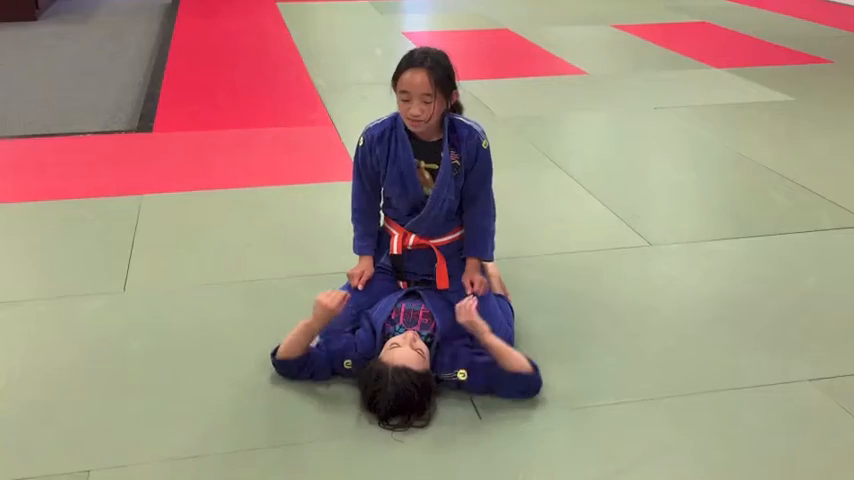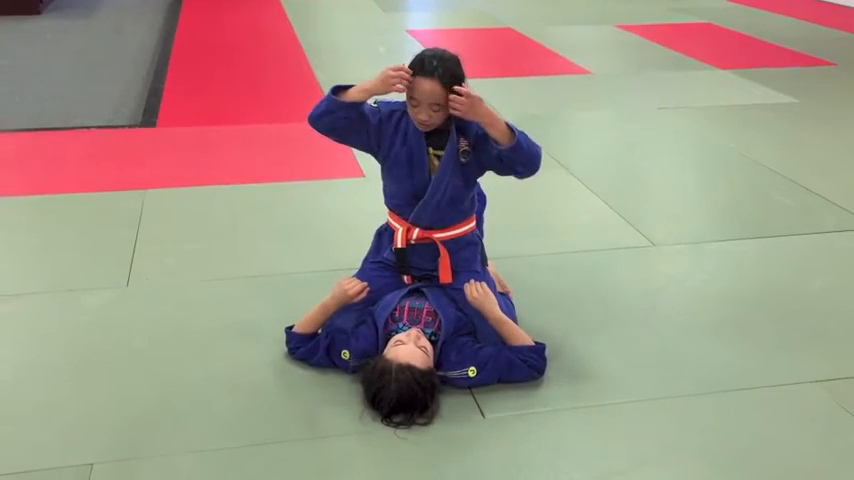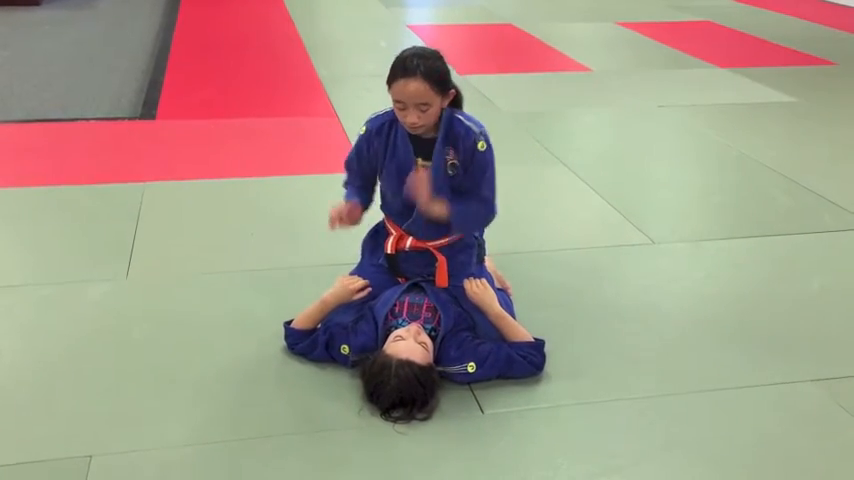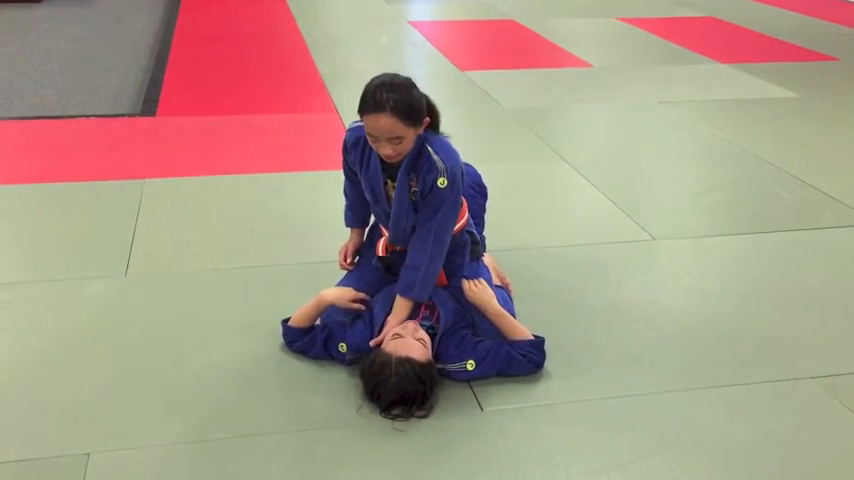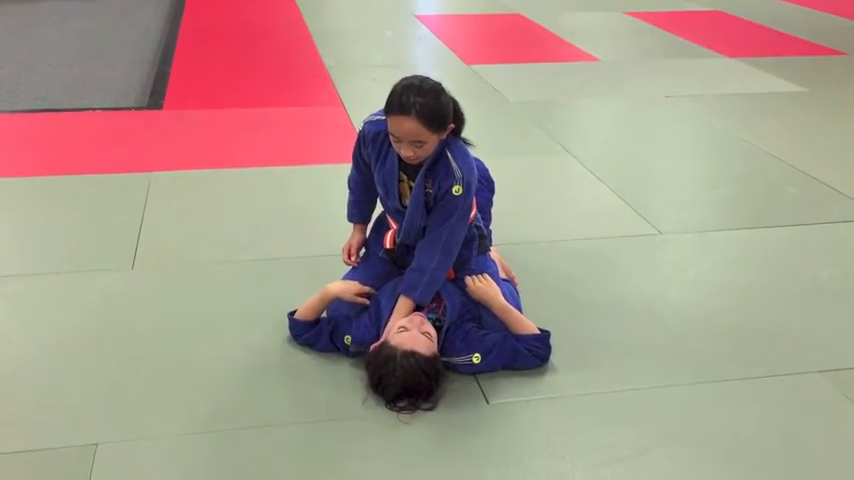
dt=1s
person 1, frame 1
left shoulder: (471, 141)
right shoulder: (376, 139)
left elbow: (480, 207)
right elbow: (365, 202)
left wrist: (474, 265)
right wrist: (365, 255)
left hip: (453, 253)
right hip: (395, 249)
person 1, frame 2
left shoulder: (471, 130)
right shoulder: (387, 120)
left elbow: (527, 163)
right elbow: (323, 119)
left wrist: (486, 117)
right wrist: (371, 89)
left hip: (457, 249)
right hip: (398, 244)
left ankle: (486, 279)
person 1, frame 3
left shoulder: (471, 138)
right shoulder: (378, 130)
left elbow: (480, 211)
right elbow: (361, 178)
left wrist: (432, 206)
right wrist: (353, 207)
left hip: (451, 252)
right hip: (393, 245)
left ankle: (481, 270)
person 1, frame 4
left shoulder: (443, 166)
right shoulder: (356, 139)
left elbow: (429, 244)
left wrist: (399, 314)
right wrist: (357, 234)
left hip: (445, 247)
right hip: (389, 241)
right knee: (338, 313)
left ankle: (481, 262)
person 1, frame 5
left shoulder: (458, 173)
right shoulder: (374, 132)
left elbow: (438, 251)
right elbow: (363, 179)
left wrist: (400, 317)
right wrist: (359, 229)
left hip: (453, 243)
right hip: (396, 235)
right knee: (342, 311)
person 2, frame 1
left shoulder: (360, 352)
right shoulder: (450, 364)
left elbow: (287, 363)
right elbow: (528, 381)
left wrist: (314, 321)
right wrist: (483, 334)
right ankle: (489, 273)
person 2, frame 2
left shoulder: (361, 349)
right shoulder: (456, 364)
left elbow: (299, 342)
right elbow: (533, 361)
left wrist: (332, 301)
right wrist: (493, 312)
person 2, frame 3
left shoulder: (361, 344)
right shoulder: (456, 359)
left elbow: (297, 337)
right elbow: (532, 357)
left wrist: (330, 298)
right wrist: (493, 307)
person 2, frame 4
left shoulder: (359, 343)
right shoulder: (455, 357)
left elbow: (295, 335)
right elbow: (532, 355)
left wrist: (324, 298)
right wrist: (492, 306)
person 2, frame 5
left shoulder: (363, 335)
right shoulder: (459, 350)
left elbow: (302, 327)
right elbow: (537, 349)
left wrist: (330, 291)
right wrist: (496, 301)
